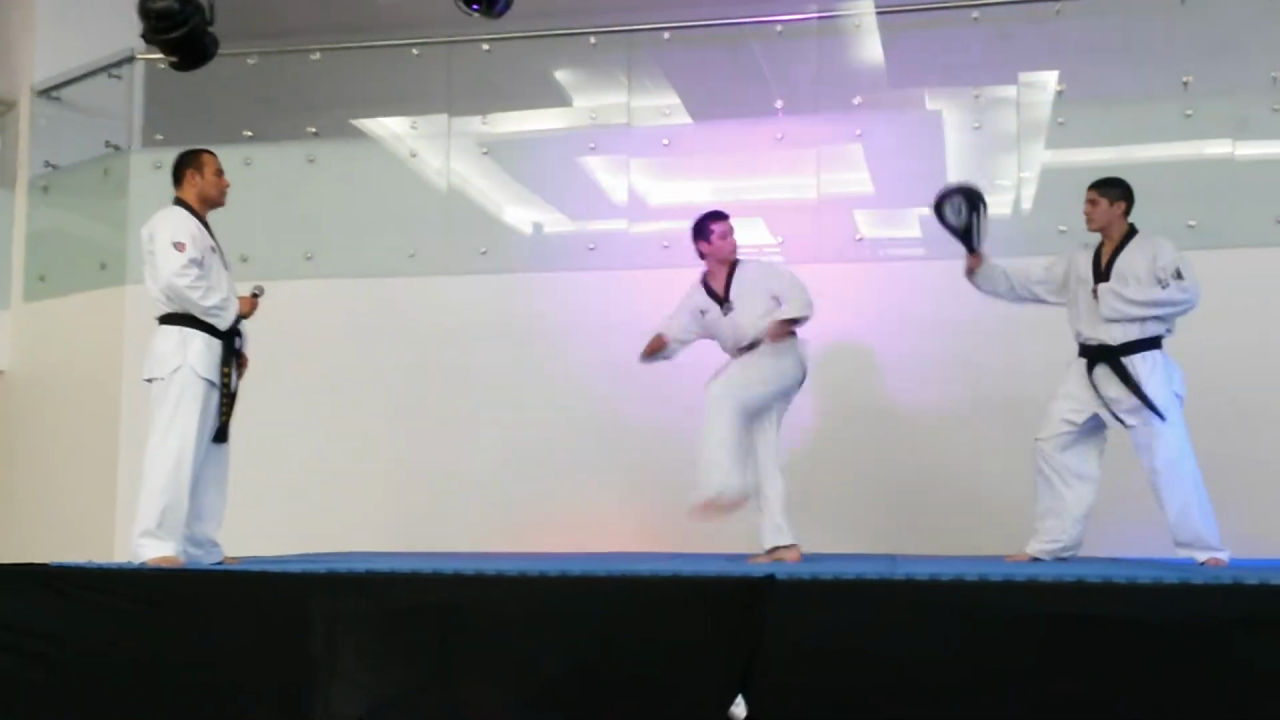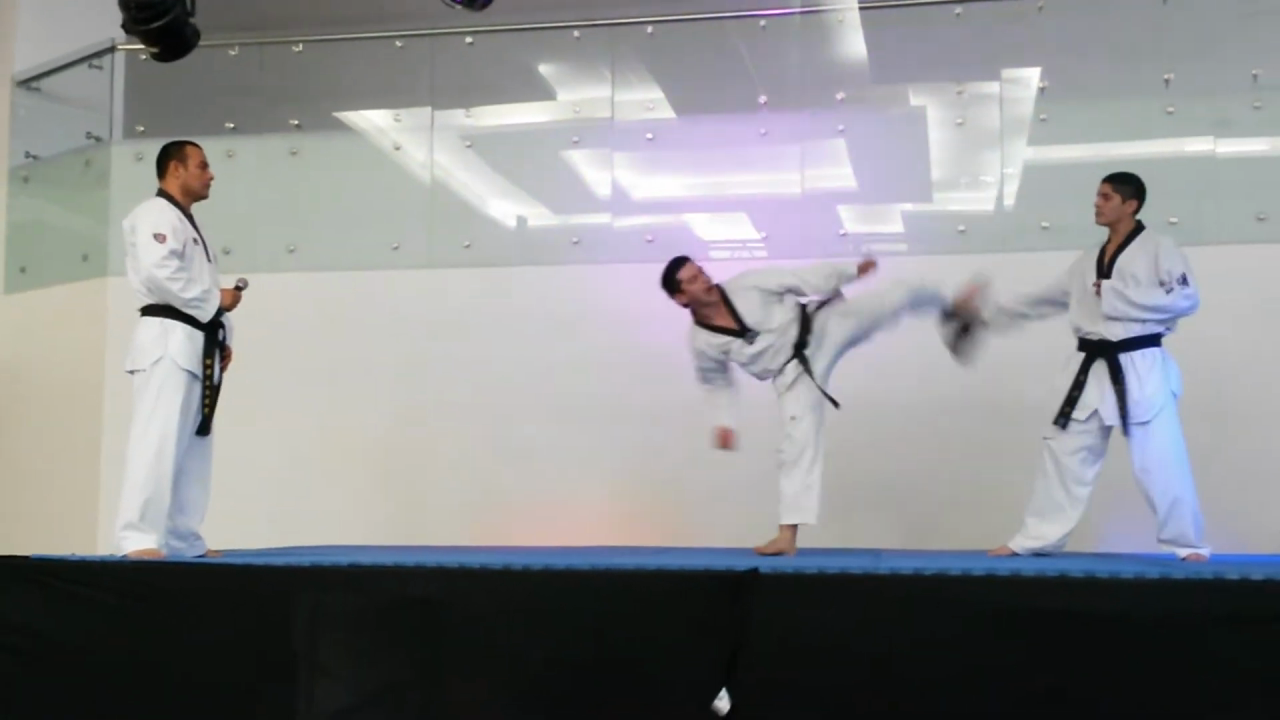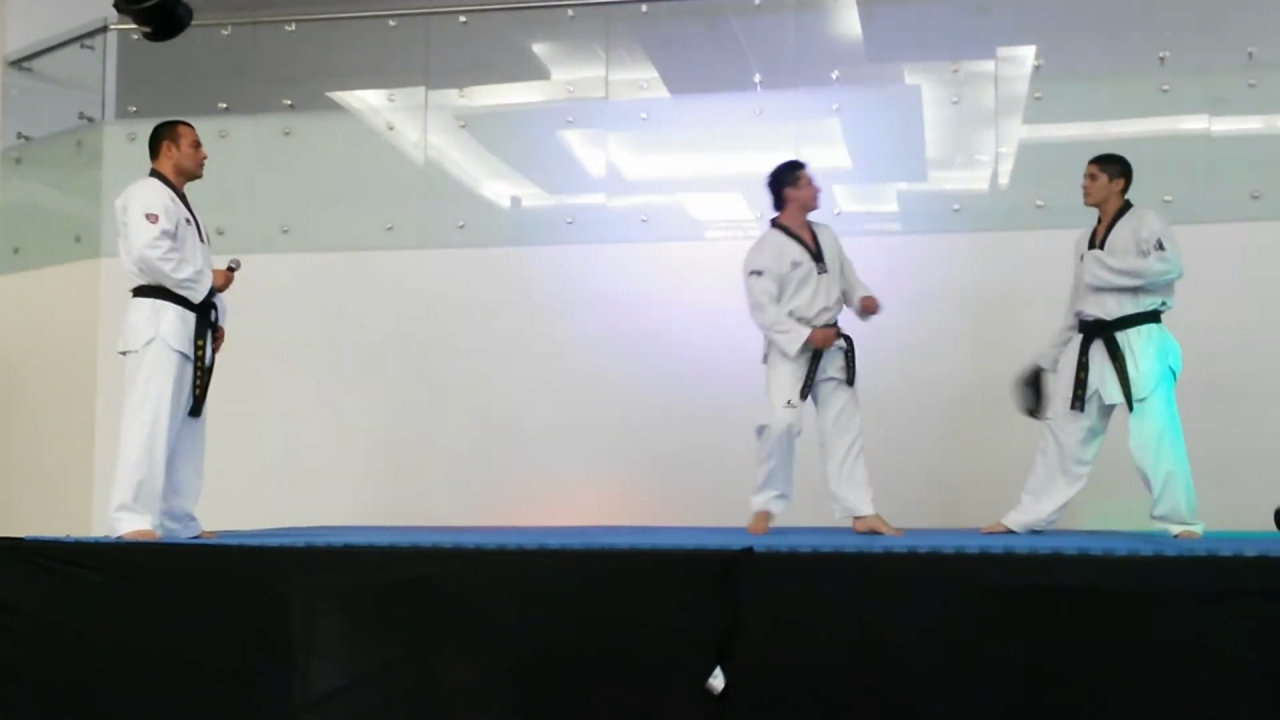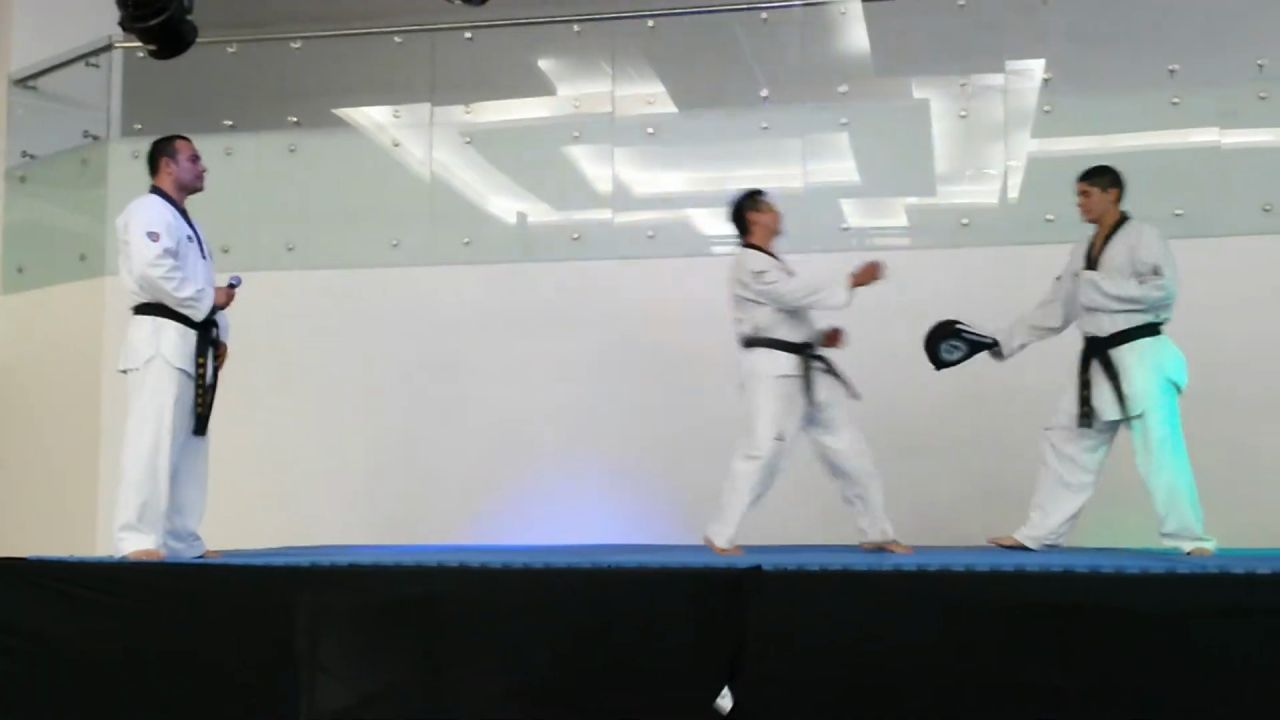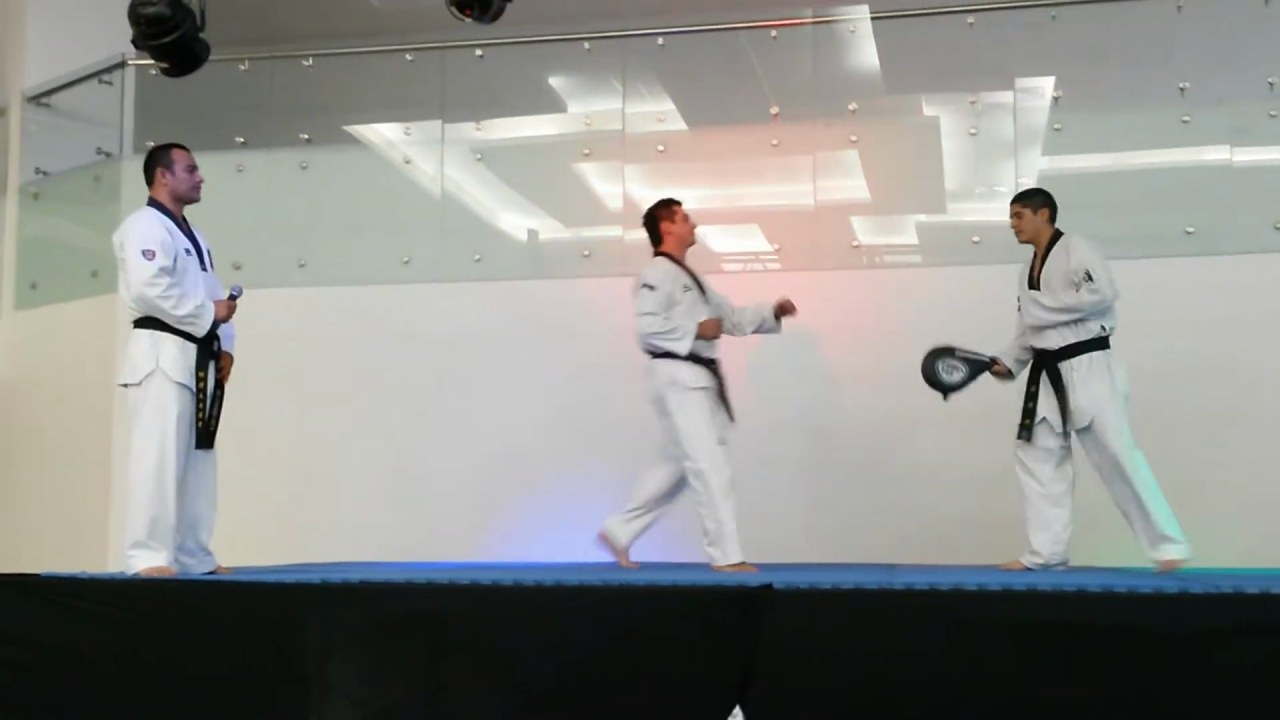
dt=0.4s
person 1, frame 1
left shoulder: (203, 232)
right shoulder: (173, 223)
right elbow: (178, 281)
left wrist: (235, 346)
right wrist: (233, 308)
left hip: (211, 352)
right hip: (186, 349)
left knee: (209, 452)
right knee: (175, 447)
left ankle: (200, 546)
right ankle: (155, 545)
person 1, frame 2
left shoulder: (188, 225)
right shoulder: (155, 215)
right elbow: (159, 273)
left wrist: (221, 338)
right wrist: (215, 300)
left hip: (195, 344)
right hip: (168, 341)
left knee: (192, 445)
right knee: (157, 439)
left ankle: (182, 538)
right ankle: (137, 538)
person 1, frame 3
left shoulder: (183, 207)
right shoulder: (147, 195)
right elbow: (151, 252)
left wrist: (214, 317)
right wrist: (207, 281)
left hip: (189, 326)
right hip: (160, 322)
left knee: (185, 425)
right knee: (150, 420)
left ankle: (177, 519)
right ankle: (132, 519)
person 1, frame 4
left shoulder: (186, 222)
right shoulder: (148, 211)
right elbow: (152, 271)
left wrist: (217, 333)
right wrist: (207, 300)
left hip: (191, 343)
right hip: (161, 339)
left knee: (189, 444)
right knee: (153, 439)
left ankle: (181, 539)
right ankle: (137, 539)
person 1, frame 5
left shoulder: (192, 235)
right shoulder: (144, 226)
left elbow: (211, 295)
right elbow: (148, 288)
left wrist: (223, 344)
right wrist: (207, 314)
left hip: (195, 358)
right hip: (162, 354)
left knee: (197, 460)
right knee: (159, 456)
left ankle: (192, 555)
right ankle: (148, 556)
person 2, frame 1
left shoulder: (1155, 249)
right shoulder: (1077, 262)
left elbow: (1184, 296)
right elbow: (1025, 285)
left wrist: (1114, 296)
right wrist: (981, 271)
left hip: (1142, 368)
right hip: (1090, 370)
left knee: (1169, 460)
right knee: (1054, 447)
left ankle: (1204, 547)
right ankle: (1053, 542)
person 2, frame 2
left shoulder: (1159, 249)
right shoulder: (1090, 257)
left elbow: (1185, 300)
right elbow: (1048, 299)
left wrist: (1117, 296)
right wrist: (989, 311)
left hip: (1141, 367)
right hip: (1093, 368)
left knee: (1160, 459)
right knee: (1065, 450)
left ankle: (1187, 543)
right ankle: (1035, 538)
person 2, frame 3
left shoulder: (1145, 222)
right shoulder: (1087, 239)
left elbow: (1166, 267)
left wrist: (1101, 267)
right wrist: (1050, 358)
left hip: (1138, 343)
right hip: (1092, 347)
left knee: (1155, 438)
right knee: (1064, 431)
left ankle: (1180, 520)
right ankle: (1028, 517)
person 2, frame 4
left shoulder: (1142, 237)
right shoulder: (1083, 250)
left elbow: (1162, 291)
right elbow: (1052, 309)
left wrist: (1099, 289)
right wrist: (1005, 342)
left hip: (1139, 355)
right hip: (1098, 361)
left knee: (1159, 452)
right knee: (1067, 442)
left ankle: (1191, 537)
right ankle: (1039, 532)
person 2, frame 5
left shoulder: (1075, 249)
right shoulder: (1030, 270)
left elbow: (1101, 295)
left wrist: (1041, 306)
right wrist: (1009, 361)
left hip: (1088, 367)
right hip: (1047, 374)
left knee: (1117, 457)
right knee: (1036, 459)
left ankle: (1166, 545)
right ankle: (1046, 553)
person 3, frame 1
left shoulder: (756, 273)
right shoulder: (697, 297)
left elbow: (797, 296)
right elbow: (677, 333)
left wrist: (787, 321)
right wrist: (657, 344)
left hip: (777, 357)
right hip: (751, 367)
left knee: (720, 403)
right knee: (758, 456)
left ankle: (728, 488)
right ankle: (783, 544)
person 3, frame 2
left shoulder: (745, 285)
right shoulder: (702, 341)
left elbow: (805, 277)
right elbow: (715, 379)
left wrist: (852, 270)
right wrist: (722, 422)
left hip: (819, 331)
right hip: (794, 371)
left knee: (899, 297)
right knee: (799, 443)
left ankle: (948, 308)
right ankle: (787, 534)
person 3, frame 3
left shoulder: (825, 236)
right shoulder: (767, 249)
left elbow: (849, 282)
right elbow: (762, 309)
left wrist: (864, 300)
right wrist: (805, 337)
left hip: (831, 346)
right hip: (790, 347)
left knee: (844, 427)
right knee: (780, 423)
left ankle: (862, 514)
right ankle: (765, 505)
person 3, frame 4
left shoulder: (767, 263)
right shoulder: (749, 264)
right elbow: (799, 294)
left wrist: (819, 338)
right wrist: (851, 283)
left hip: (804, 368)
right hip: (771, 368)
left knee: (848, 448)
right knee: (761, 450)
left ankle: (878, 533)
right ankle: (721, 535)
person 3, frame 5
left shoulder: (688, 278)
right shoulder: (657, 273)
left elbow: (730, 317)
right elbow: (645, 326)
left wrist: (770, 314)
right wrist: (695, 330)
left hip: (697, 380)
right hip: (674, 377)
left knee: (678, 467)
right knee: (710, 464)
left ankle: (618, 530)
right ankle: (726, 554)
